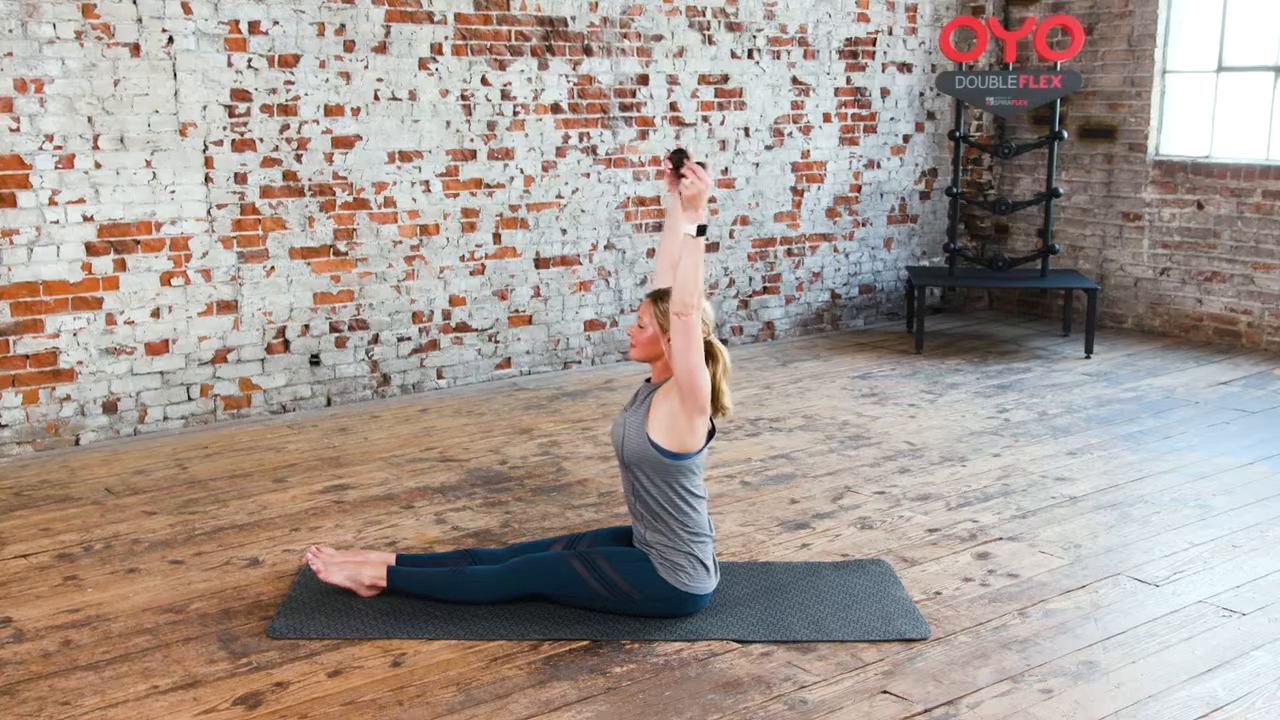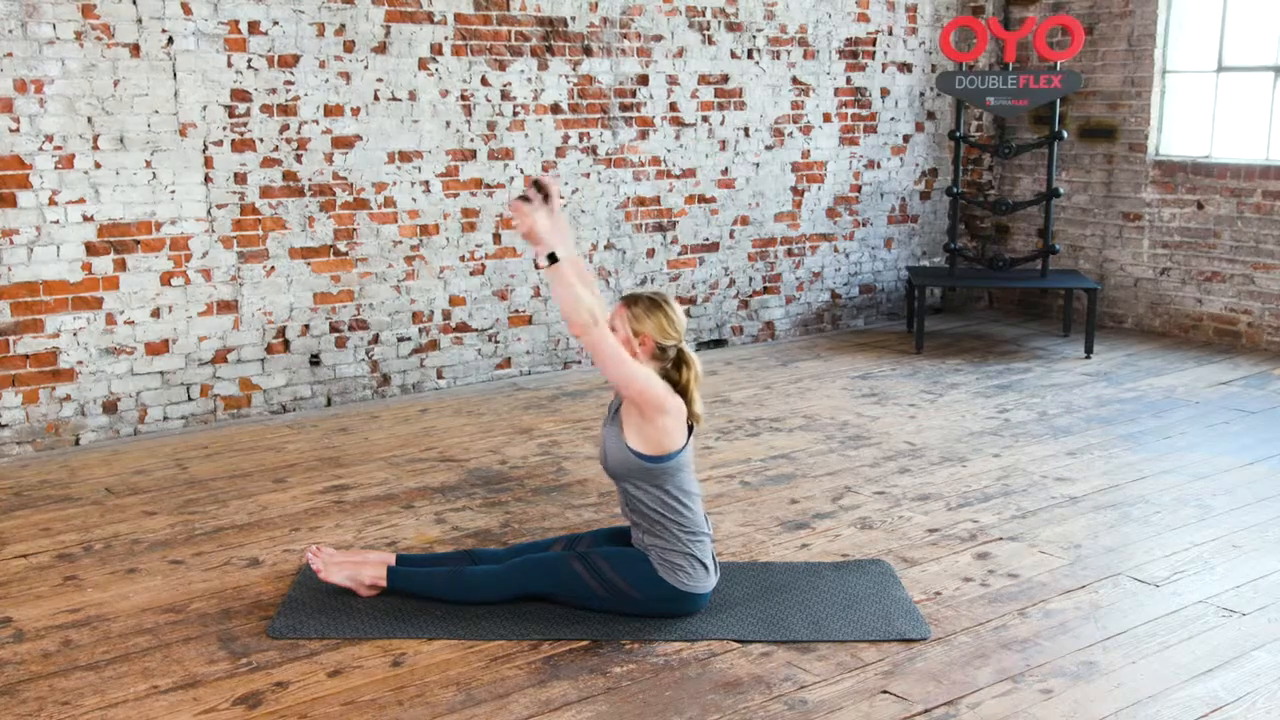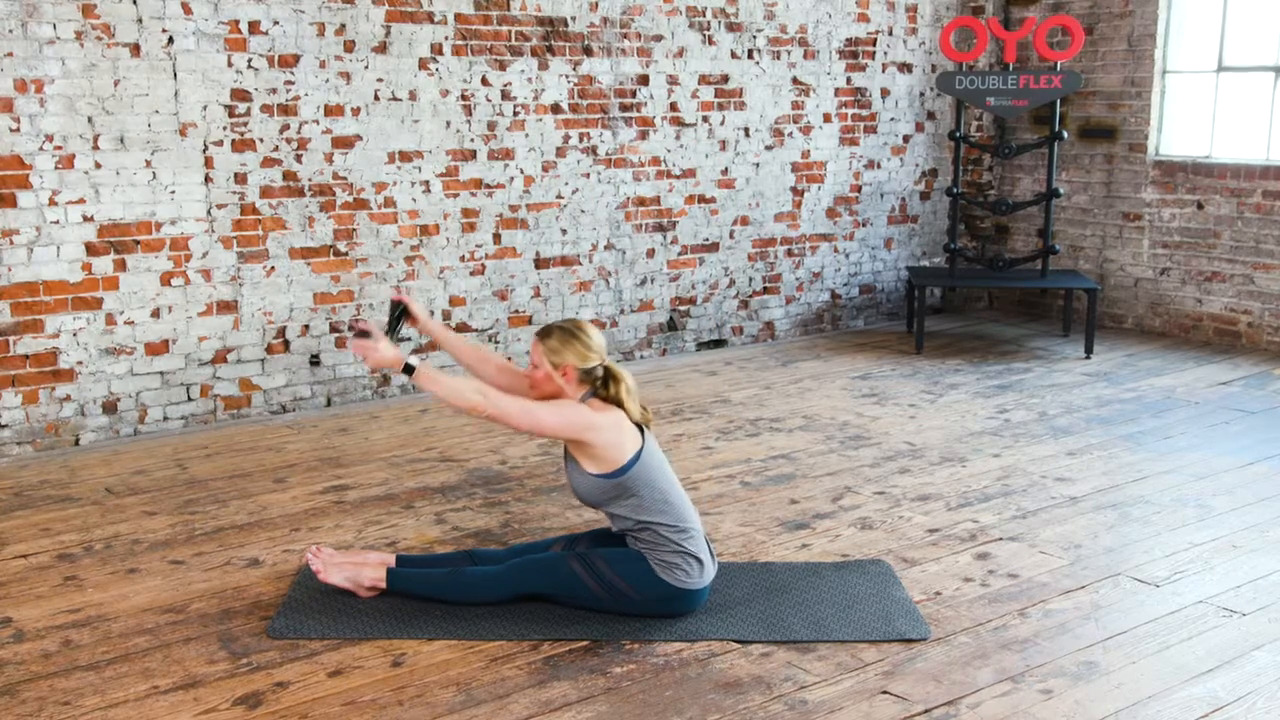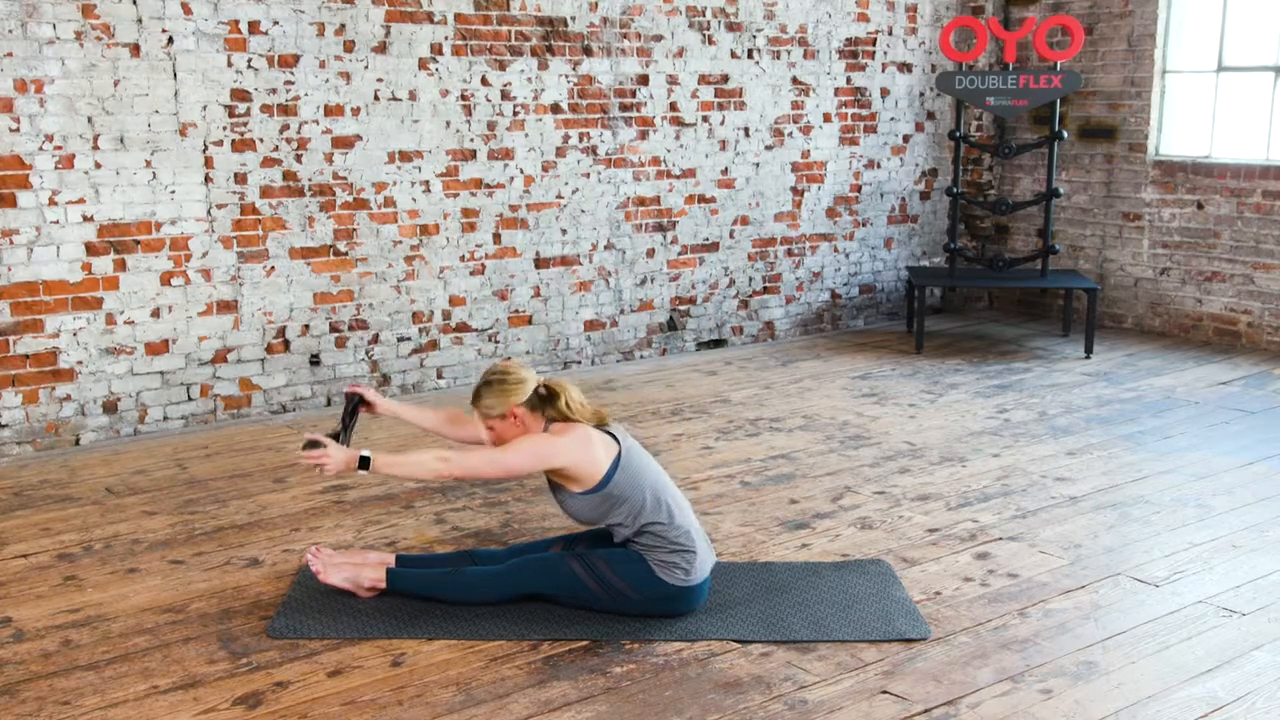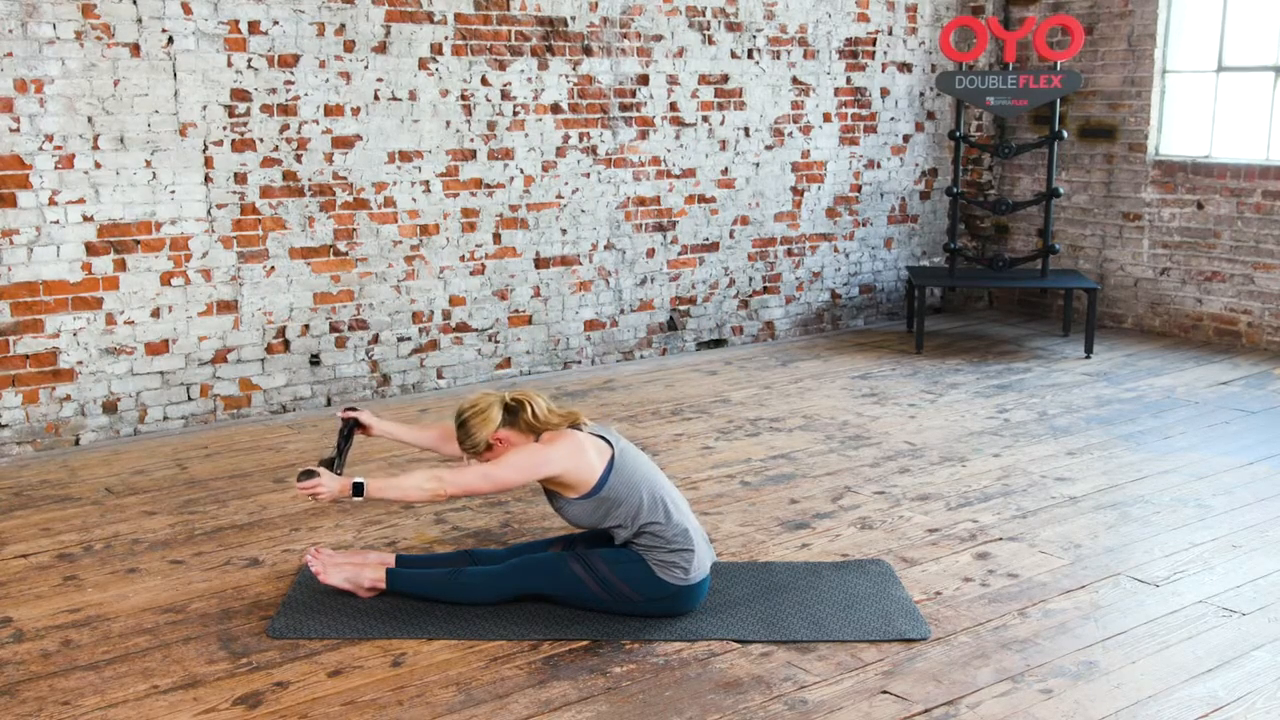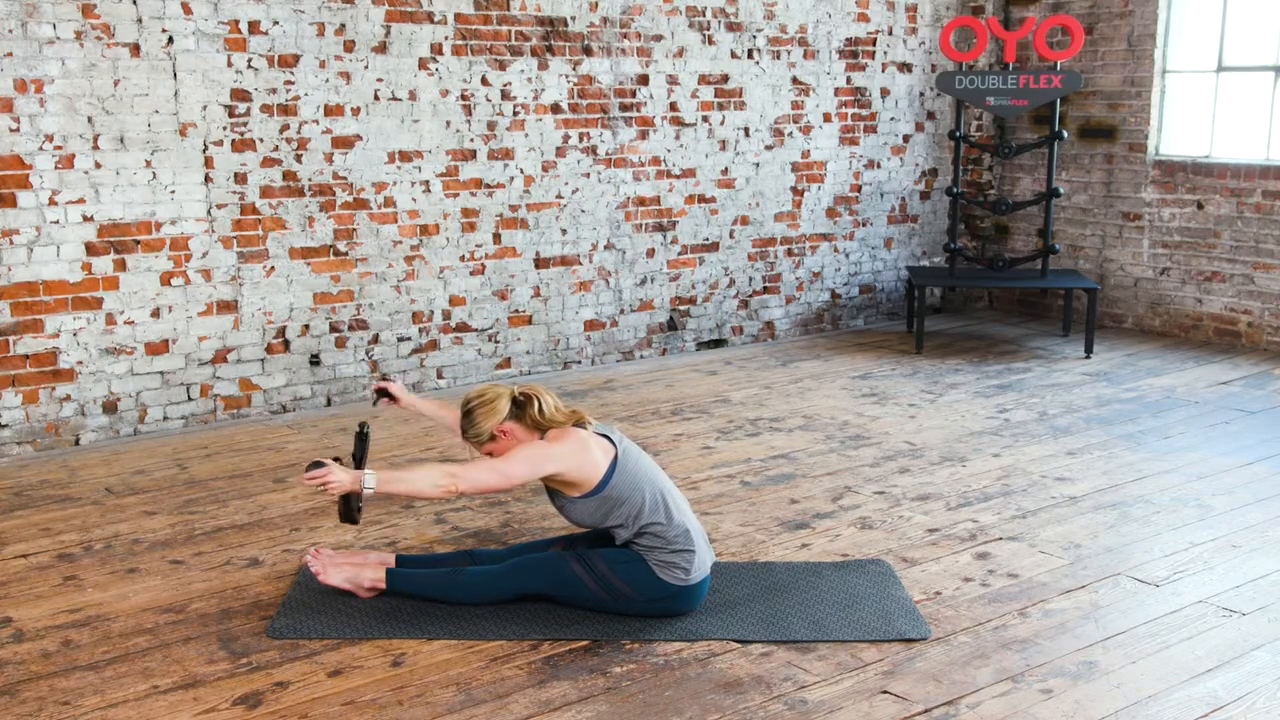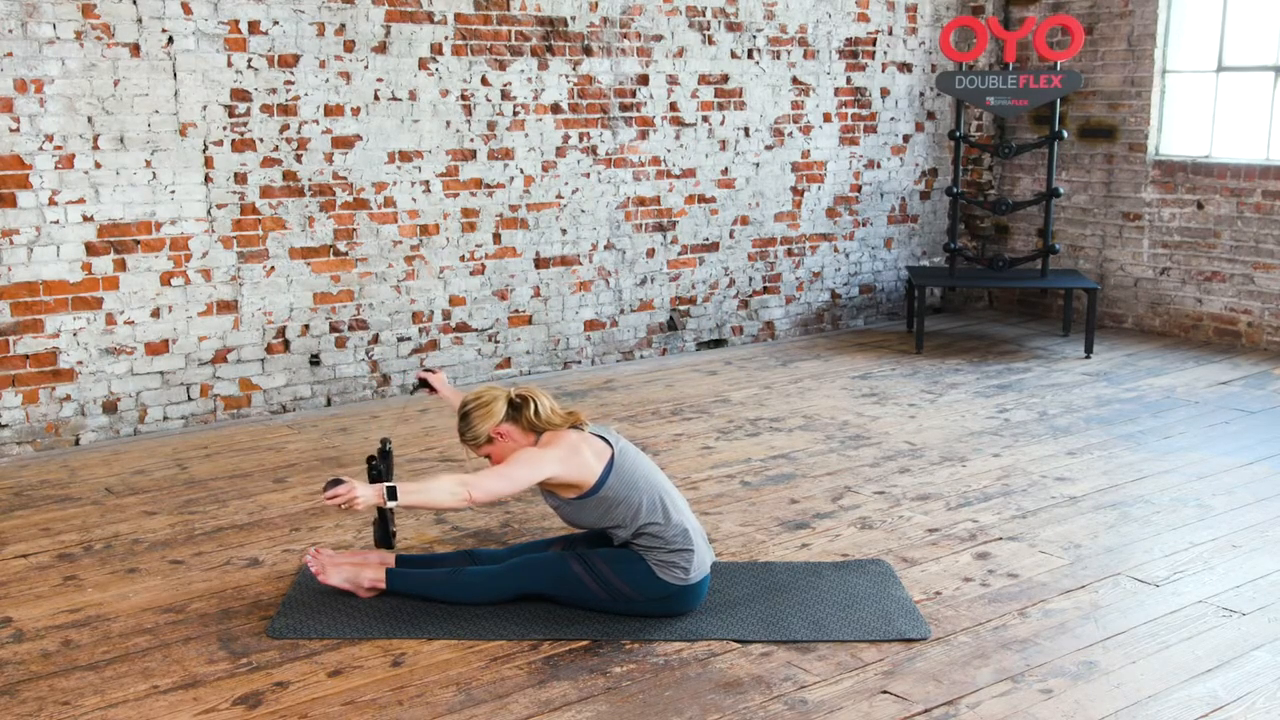
dt=0.5s
person 1, frame 1
left shoulder: (686, 402)
right shoulder: (662, 384)
left elbow: (685, 311)
right elbow: (665, 287)
left wrist: (696, 219)
right wrist: (675, 206)
left hip: (674, 580)
right hip: (653, 548)
left knee: (528, 574)
right knee: (519, 554)
left ankle: (379, 577)
right ankle: (385, 560)
person 1, frame 2
left shoulder: (656, 402)
right shoulder: (641, 386)
left elbow: (587, 327)
right elbow: (590, 303)
left wrist: (547, 248)
right wrist: (558, 226)
left hip: (674, 579)
right hip: (652, 548)
left knee: (526, 576)
right knee: (510, 555)
left ankle: (380, 578)
right ankle: (384, 562)
person 1, frame 3
left shoulder: (592, 420)
right shoulder: (586, 397)
left elbow: (484, 403)
right elbow: (501, 373)
left wrist: (400, 362)
right wrist: (430, 326)
left hip: (672, 579)
right hip: (654, 550)
left knee: (522, 576)
right knee: (513, 558)
left ankle: (379, 577)
right ankle: (385, 562)
person 1, frame 4
left shoulder: (561, 444)
right shoulder: (558, 421)
left elbow: (449, 465)
right elbow: (461, 425)
left wrist: (356, 459)
right wrist: (385, 405)
left hip: (670, 579)
right hip: (652, 549)
left knee: (522, 577)
right knee: (505, 557)
left ankle: (377, 578)
right ankle: (382, 563)
person 1, frame 5
left shoulder: (553, 453)
right shoulder: (551, 429)
left elbow: (441, 485)
right elbow: (451, 440)
left wrist: (348, 487)
right wrist: (380, 426)
left hip: (670, 577)
right hip: (650, 548)
left knee: (521, 577)
right knee: (504, 558)
left ankle: (377, 578)
right ankle: (384, 562)
person 1, frame 6
left shoulder: (557, 450)
right shoulder: (557, 429)
left elbow: (452, 481)
right elbow: (468, 422)
left wrist: (359, 479)
right wrist: (411, 401)
left hip: (669, 579)
right hip: (652, 549)
left knee: (523, 576)
right knee: (506, 557)
left ankle: (376, 578)
right ankle: (384, 562)
person 1, frame 7
left shoulder: (554, 454)
right shoulder: (559, 431)
left elbow: (466, 490)
right elbow: (489, 417)
left wrist: (378, 493)
right wrist: (448, 392)
left hip: (669, 578)
right hip: (656, 551)
left knee: (522, 576)
right knee: (507, 557)
left ankle: (375, 577)
right ankle: (385, 560)
